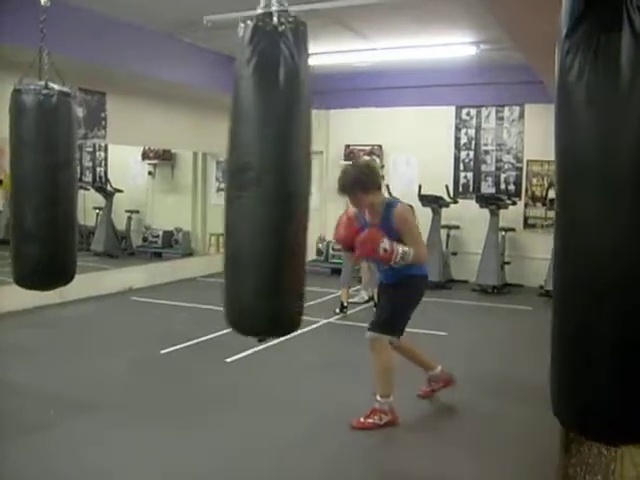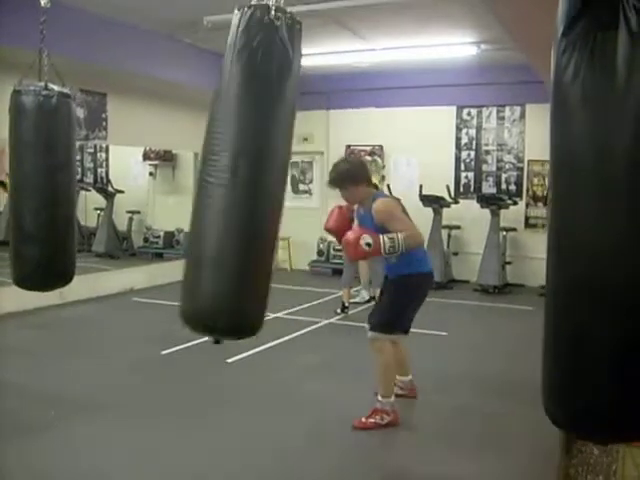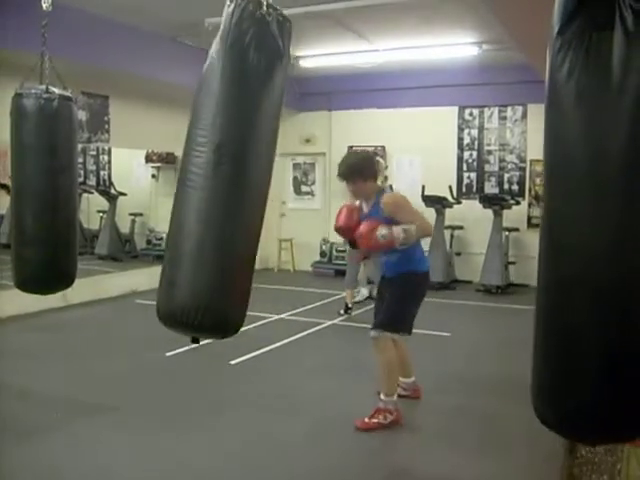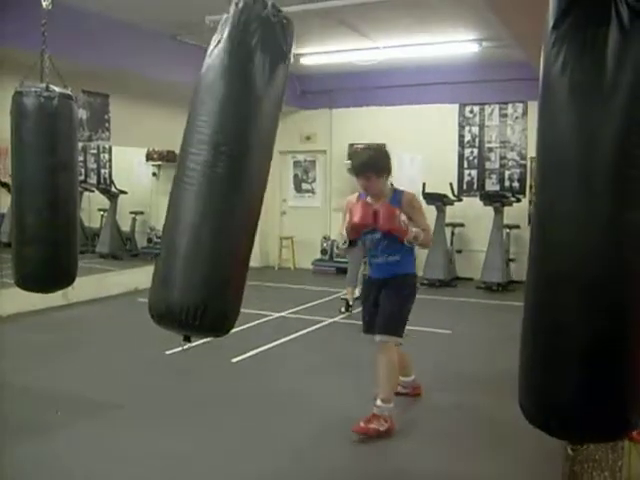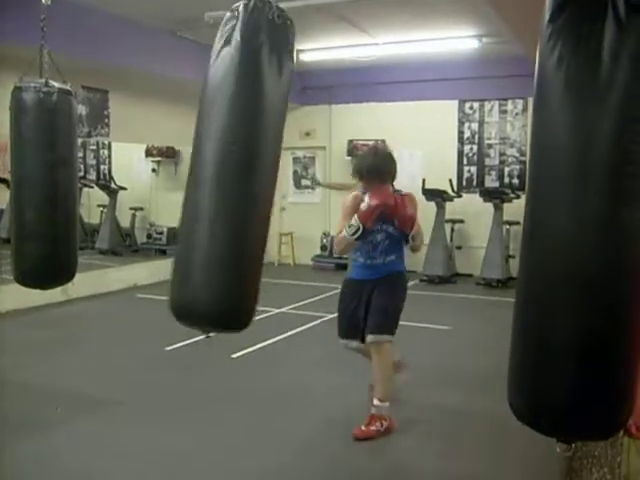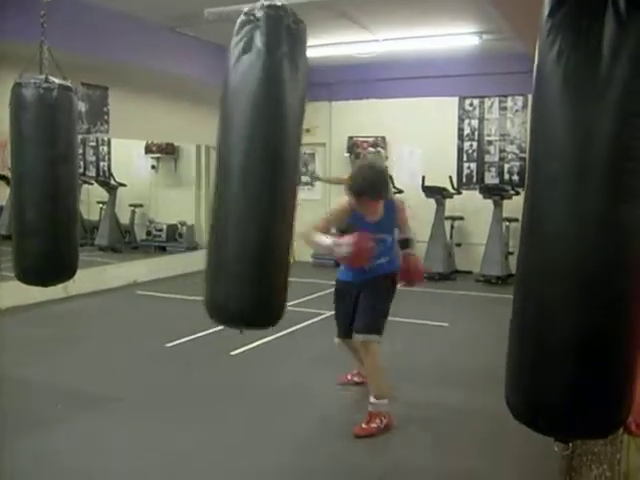
dt=0.2s
person 1, frame 1
left shoulder: (399, 212)
right shoulder: (358, 213)
left elbow: (421, 255)
right elbow: (356, 248)
left wrist: (389, 251)
right wrist: (348, 239)
left hip: (411, 280)
right hip: (388, 281)
left knee: (377, 337)
right knee: (392, 338)
left ankle: (385, 409)
right ankle: (438, 375)
person 1, frame 2
left shoulder: (383, 206)
right shoulder: (362, 209)
left elbow: (416, 238)
right elbow: (360, 241)
left wrist: (376, 244)
right wrist: (346, 233)
left hip: (414, 276)
right hip: (396, 275)
left knee: (379, 336)
right knee: (387, 332)
left ankle: (386, 410)
right ankle: (405, 383)
person 1, frame 3
left shoulder: (391, 200)
right shoulder: (365, 206)
left elbow: (426, 228)
right elbow: (368, 242)
left wrist: (388, 236)
right wrist: (352, 232)
left hip: (412, 275)
right hip: (391, 274)
left knee: (381, 334)
right knee: (389, 333)
left ankle: (388, 409)
right ankle: (408, 384)
person 1, frame 4
left shoulder: (406, 200)
right shoulder: (357, 202)
left elbow: (427, 239)
left wrist: (405, 229)
right wrist: (352, 231)
left hip: (401, 278)
right hip: (374, 277)
left knee: (385, 339)
right knee: (384, 337)
left ankle: (383, 416)
right ankle: (408, 383)
person 1, frame 5
left shoulder: (406, 200)
right shoulder: (354, 200)
left elbow: (417, 246)
right elbow: (339, 247)
left wrist: (409, 224)
right wrist: (362, 218)
left hip: (391, 278)
right hip: (357, 279)
left knee: (377, 340)
right knee: (350, 339)
left ankle: (382, 415)
right ankle: (385, 366)
person 1, frame 6
left shoulder: (396, 207)
right shoulder: (345, 208)
right elbow: (311, 234)
left wrist: (408, 254)
right wrist: (337, 246)
left hip: (381, 279)
right hip: (349, 280)
left knee: (365, 340)
right knee: (347, 338)
left ankle: (380, 413)
right ankle: (366, 371)
